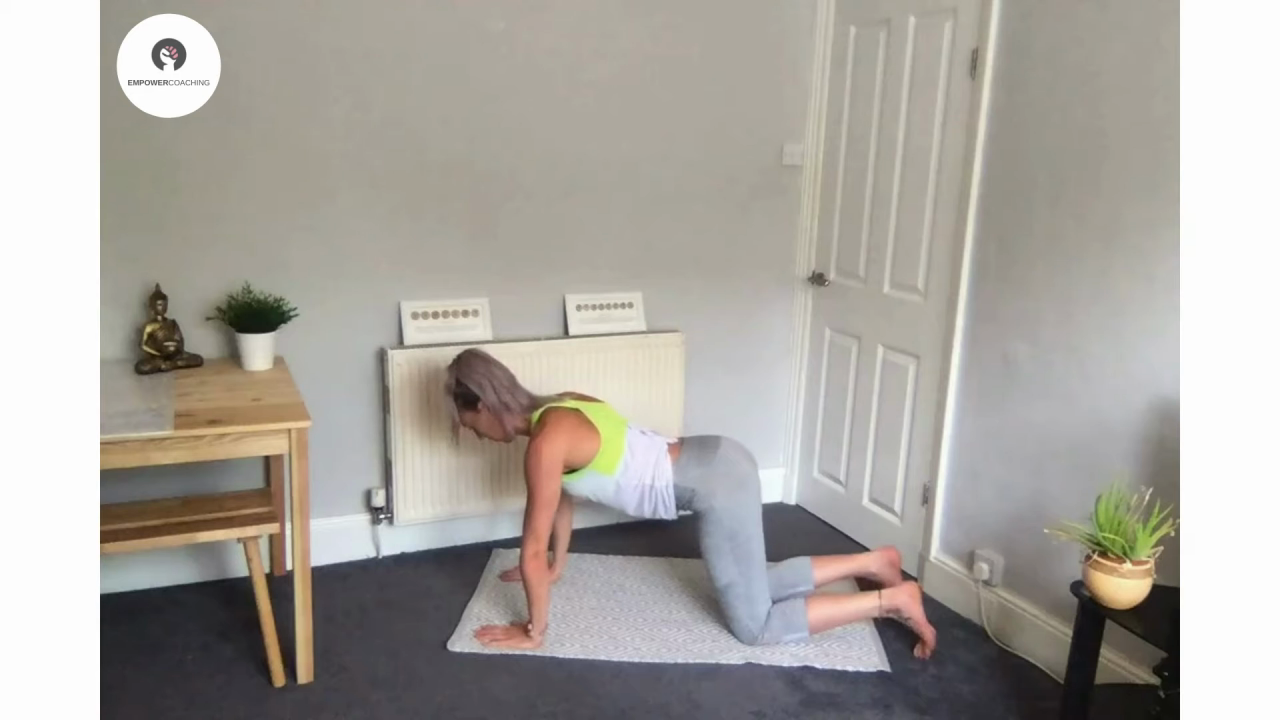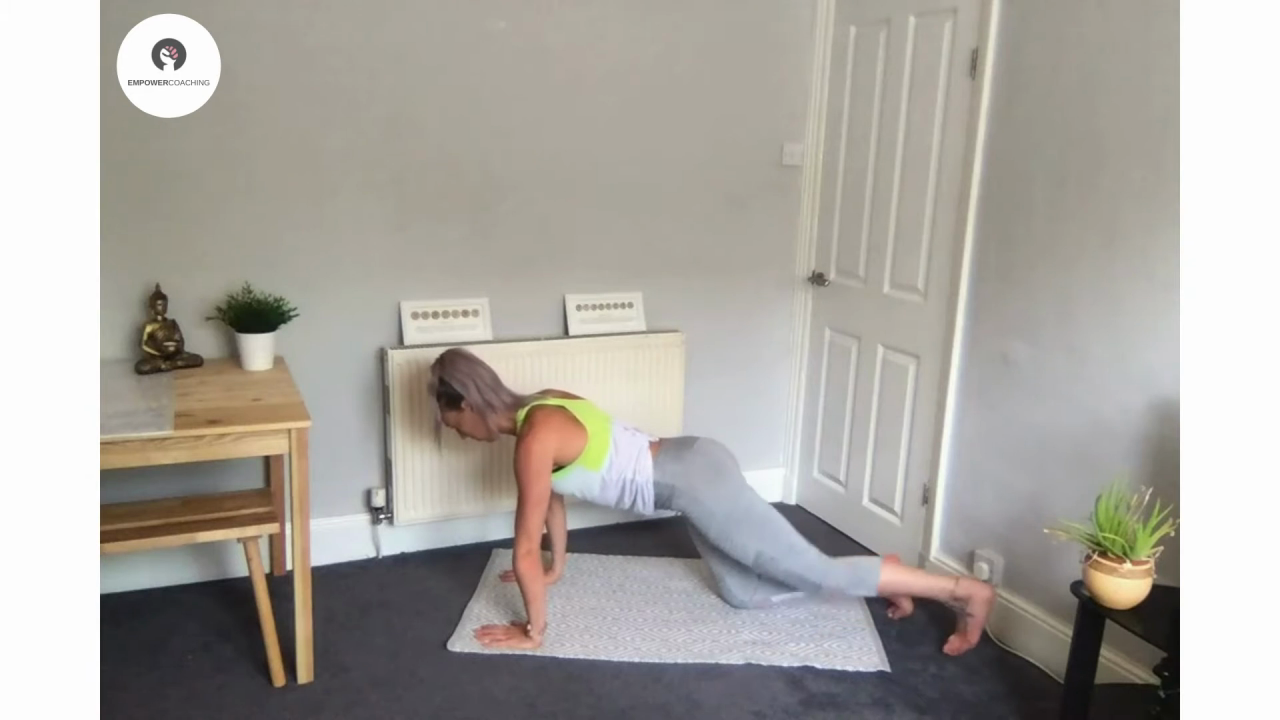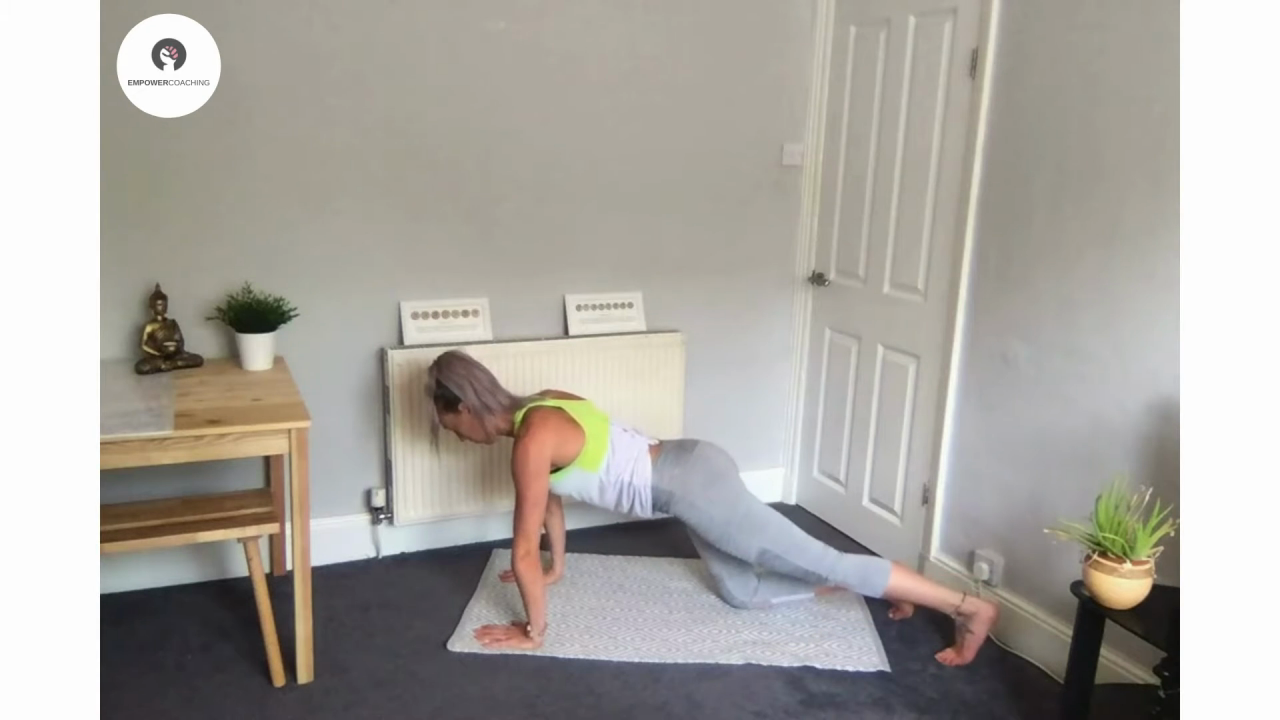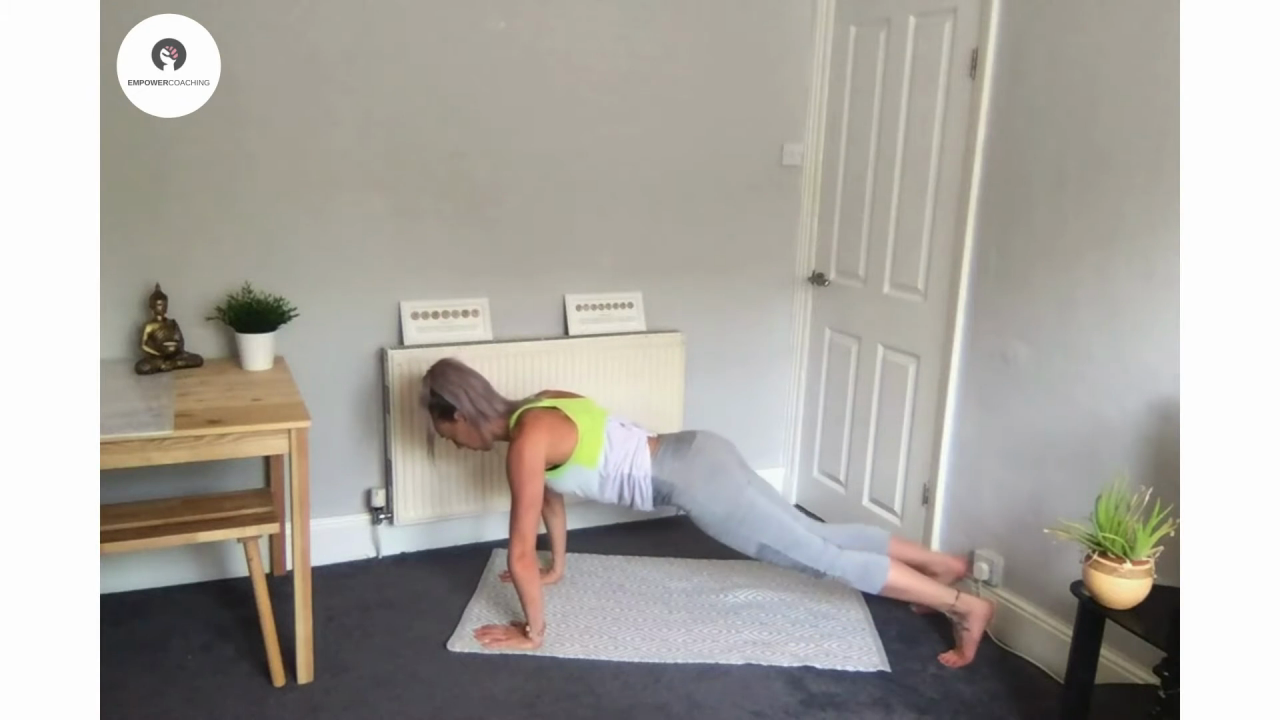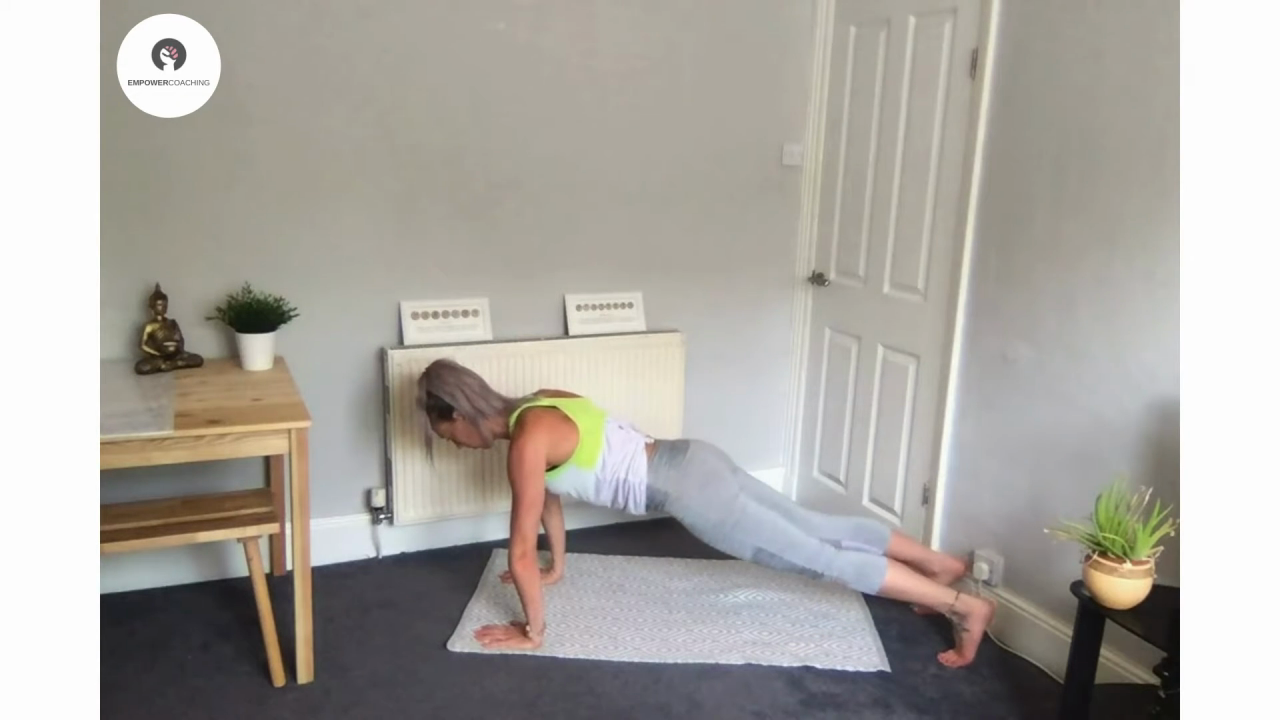
dt=0.7s
person 1, frame 1
left shoulder: (545, 441)
right shoulder: (559, 408)
left elbow: (533, 549)
right elbow: (563, 494)
left wrist: (534, 630)
right wrist: (555, 568)
left hip: (717, 485)
right hip: (717, 462)
left knee: (753, 626)
right knee: (751, 587)
left ankle: (893, 601)
right ankle: (870, 562)
person 1, frame 2
left shoulder: (533, 439)
right shoulder: (544, 406)
left elbow: (524, 548)
right elbow: (555, 494)
left wrist: (534, 630)
right wrist: (556, 568)
left hip: (697, 482)
right hip: (694, 465)
left knee: (814, 570)
right knee: (743, 592)
left ankle: (965, 591)
right ankle: (877, 580)
person 1, frame 3
left shoulder: (530, 440)
right shoulder: (543, 405)
left elbow: (523, 549)
right elbow: (551, 495)
left wrist: (534, 630)
right wrist: (556, 568)
left hip: (692, 487)
right hip: (692, 466)
left knee: (821, 561)
right knee: (743, 593)
left ankle: (969, 609)
right ankle: (873, 584)
person 1, frame 4
left shoulder: (524, 442)
right shoulder: (539, 407)
left elbow: (520, 552)
right elbow: (552, 490)
left wrist: (533, 631)
right wrist: (556, 568)
left hip: (696, 481)
right hip: (700, 454)
left knee: (823, 557)
right knee: (816, 533)
left ankle: (964, 604)
right ankle: (943, 565)
person 1, frame 5
left shoulder: (526, 441)
right shoulder: (540, 404)
left elbow: (521, 551)
right elbow: (551, 494)
left wrist: (533, 630)
right wrist: (557, 568)
left hip: (688, 490)
right hip: (693, 462)
left knee: (822, 560)
right knee: (820, 527)
left ankle: (964, 608)
right ankle: (942, 565)
